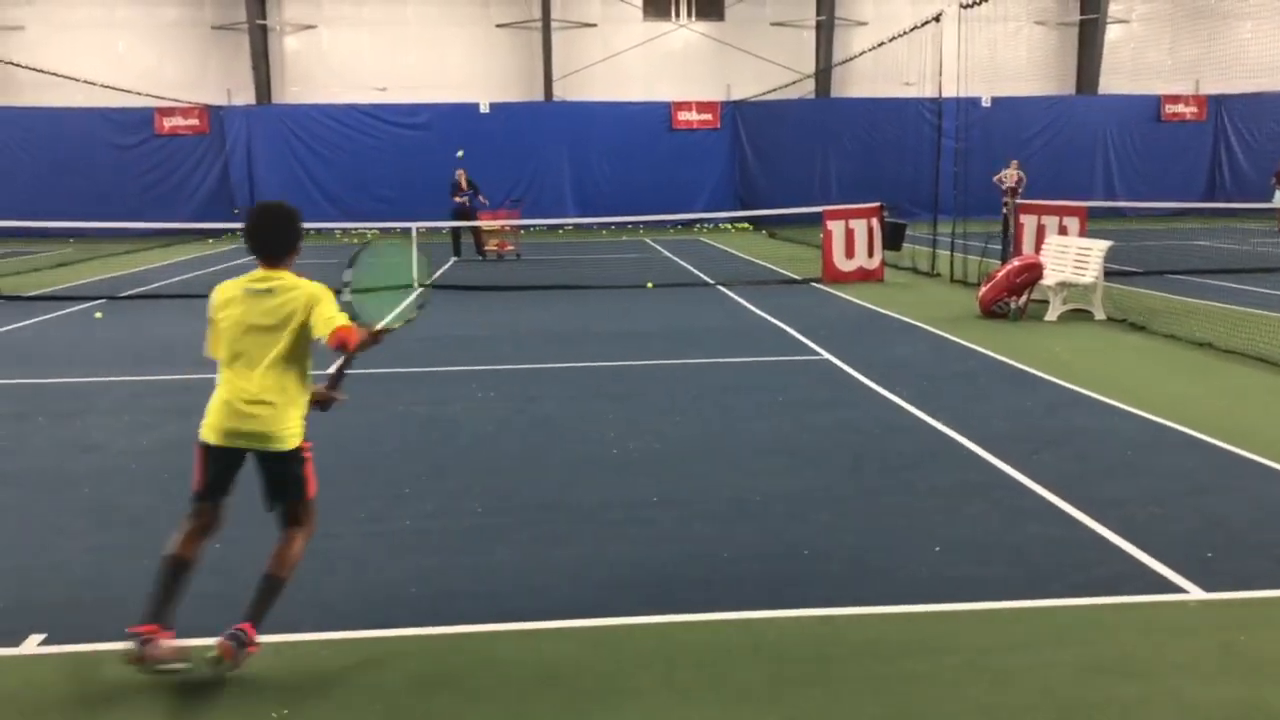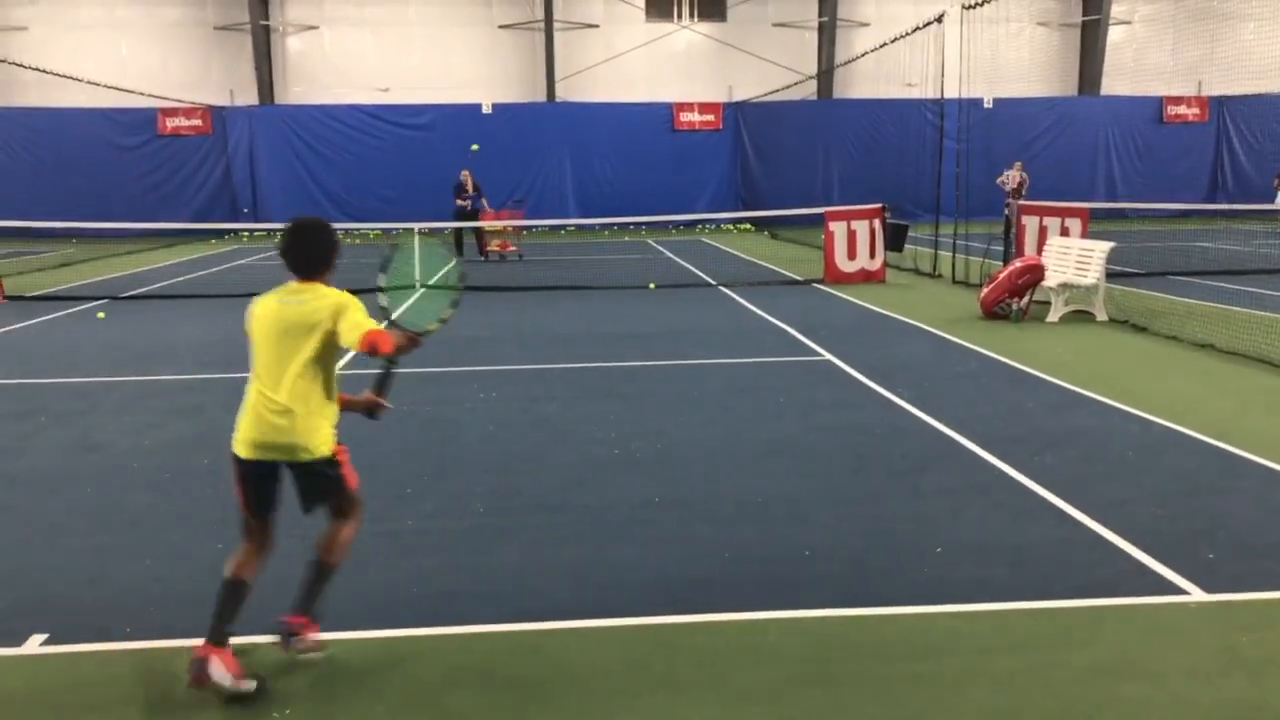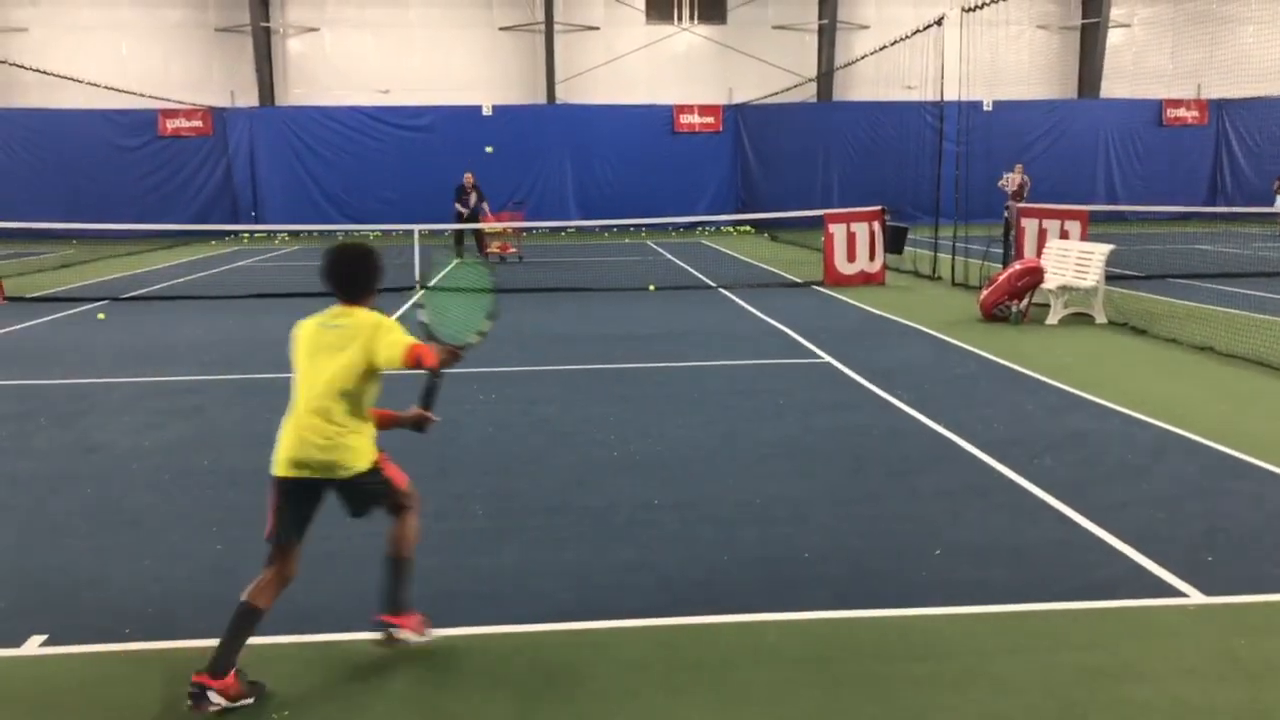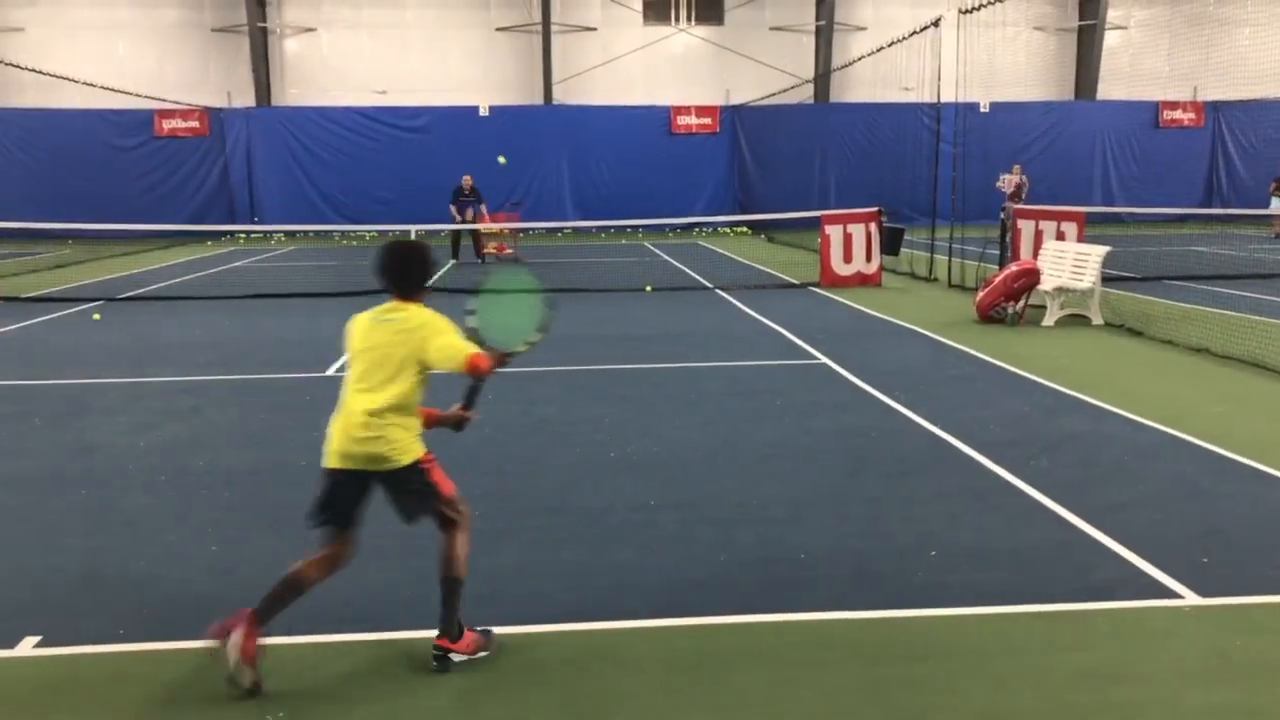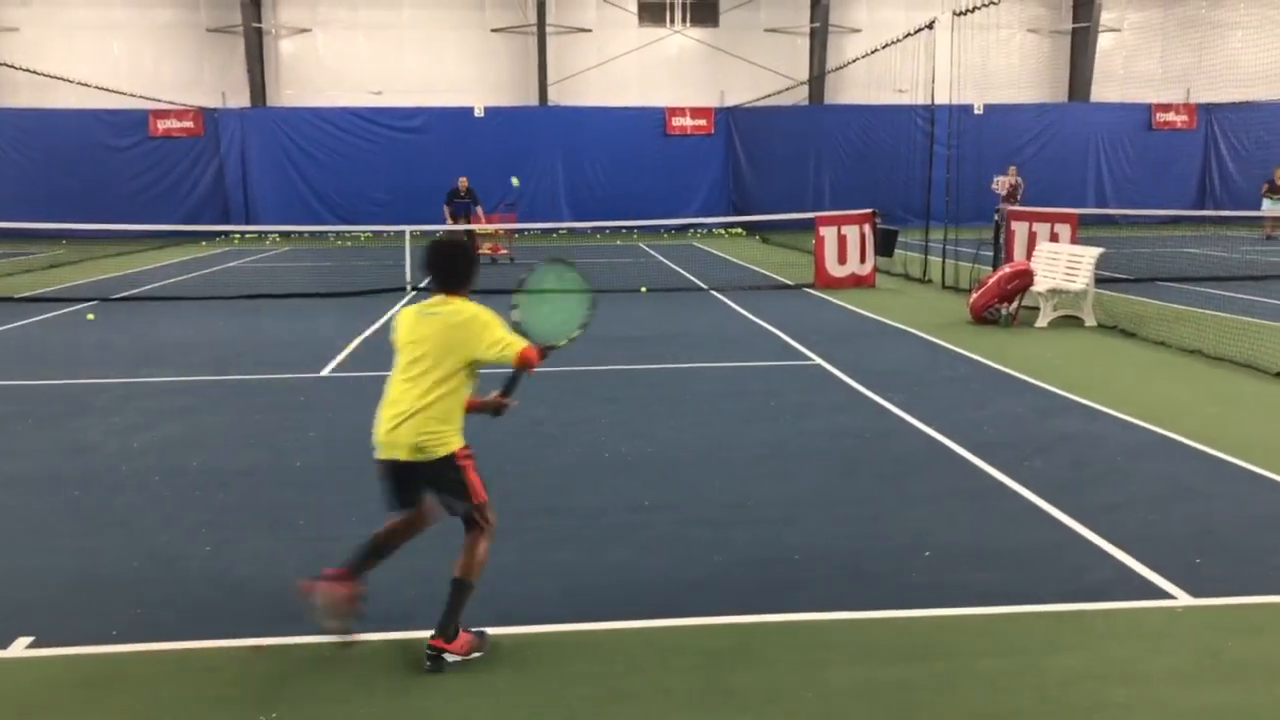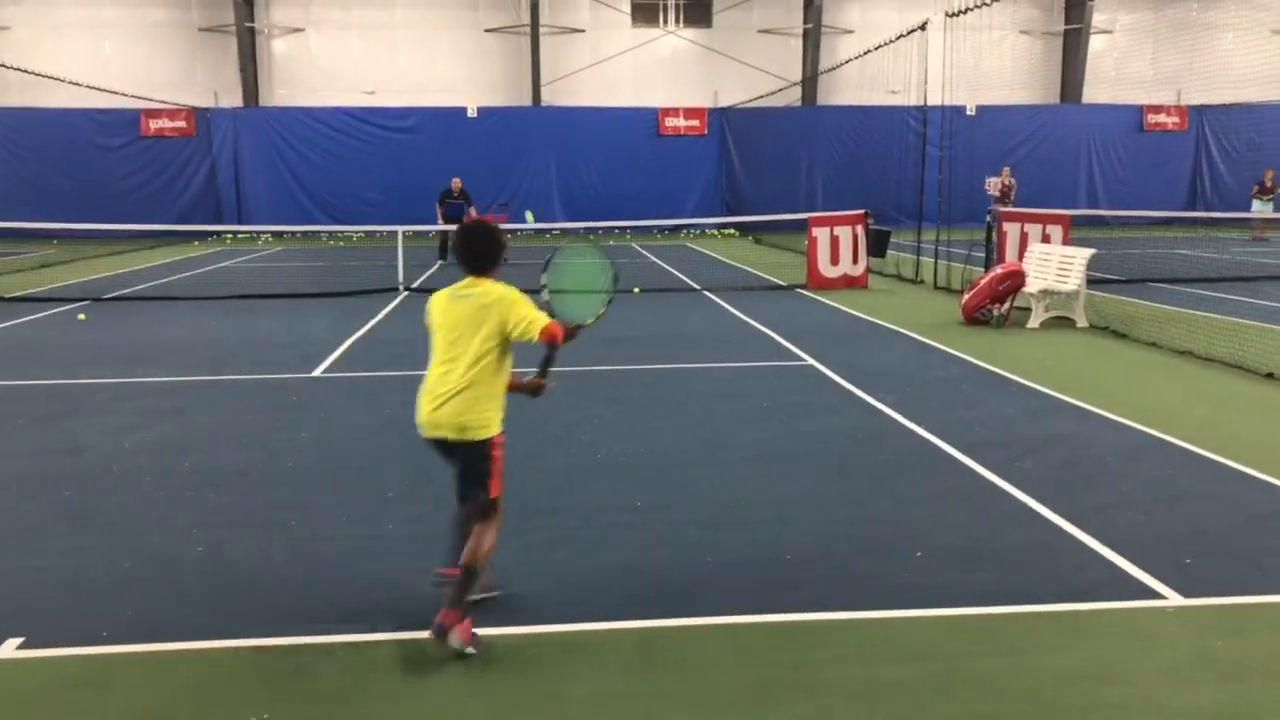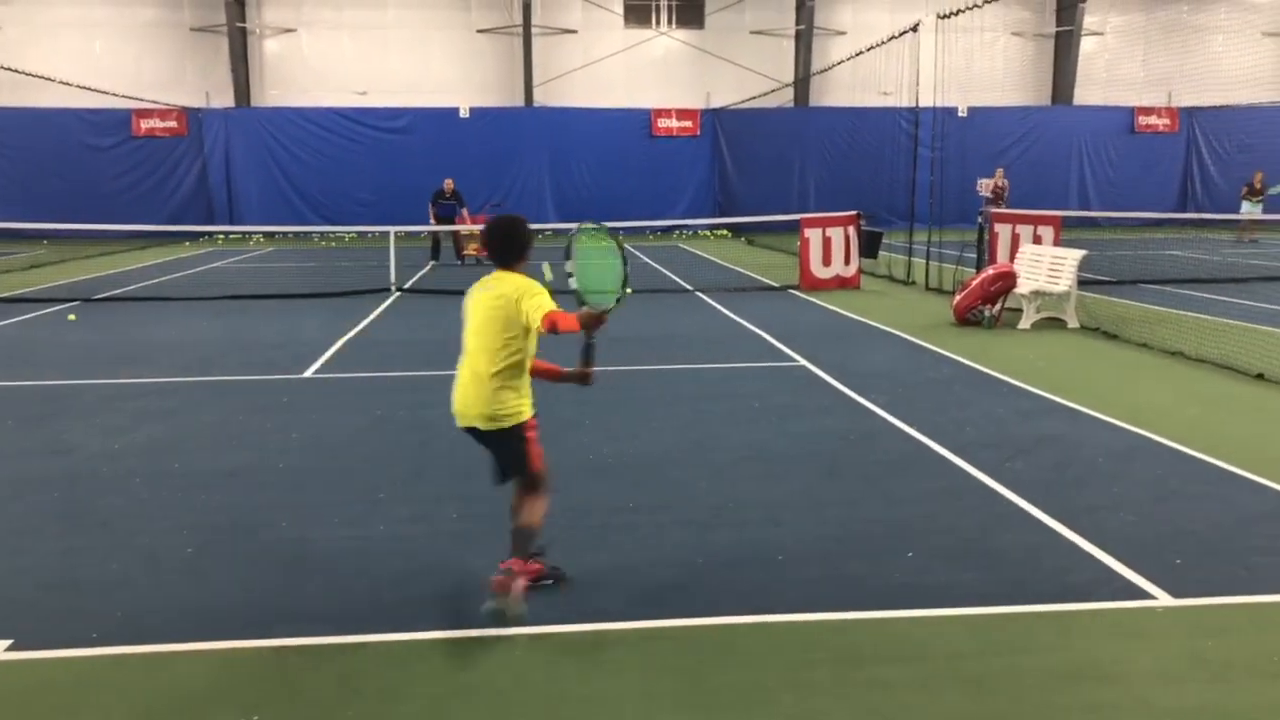
dt=0.1s
person 1, frame 1
left shoulder: (223, 295)
right shoulder: (311, 294)
right elbow: (343, 339)
right wrist: (367, 334)
left hip: (223, 423)
right hip: (279, 427)
left knee: (199, 523)
right knee: (298, 525)
left ankle: (152, 629)
right ankle: (243, 631)
person 1, frame 2
left shoulder: (259, 308)
right shoulder: (339, 304)
right elbow: (379, 344)
left wrist: (341, 401)
right wrist: (404, 339)
left hip: (253, 436)
right hip: (307, 437)
left knee: (255, 541)
right knee: (346, 514)
left ankle: (215, 652)
right ankle: (300, 619)
person 1, frame 3
left shoulder: (304, 330)
right shoulder: (376, 326)
right elbow: (419, 357)
left wrist: (397, 417)
right wrist: (442, 356)
left hip: (293, 455)
right hip: (347, 455)
left knee: (279, 568)
right knee: (406, 506)
left ankle: (216, 677)
right ankle: (397, 614)
person 1, frame 4
left shoulder: (358, 325)
right shoulder: (429, 325)
right elbow: (478, 365)
left wrist: (433, 417)
right wrist: (496, 357)
left hip: (343, 448)
right hip: (393, 451)
left knee: (333, 554)
right knee: (456, 521)
left ankle: (246, 628)
right ankle: (452, 639)
person 1, frame 5
left shoulder: (405, 318)
right shoulder: (477, 318)
right elbow: (527, 359)
left wrist: (478, 403)
right wrist: (545, 349)
left hip: (390, 436)
right hip: (435, 441)
left knee: (419, 514)
right knee: (480, 526)
left ankle: (340, 581)
right ankle: (448, 638)
person 1, frame 6
left shoulder: (437, 301)
right shoulder: (507, 299)
right elbow: (551, 333)
left wrist: (517, 384)
right wrist: (566, 331)
left hip: (431, 418)
right hip: (473, 422)
left knee: (475, 491)
right knee: (486, 517)
left ankle: (456, 569)
right ankle: (454, 617)
person 1, frame 7
left shoulder: (477, 292)
right shoulder: (526, 289)
right elbow: (554, 323)
left wrist: (565, 374)
right wrist: (585, 321)
left hip: (468, 406)
right hip: (504, 408)
left knee: (521, 473)
right knee: (535, 489)
left ankle: (525, 560)
right ankle: (513, 568)
